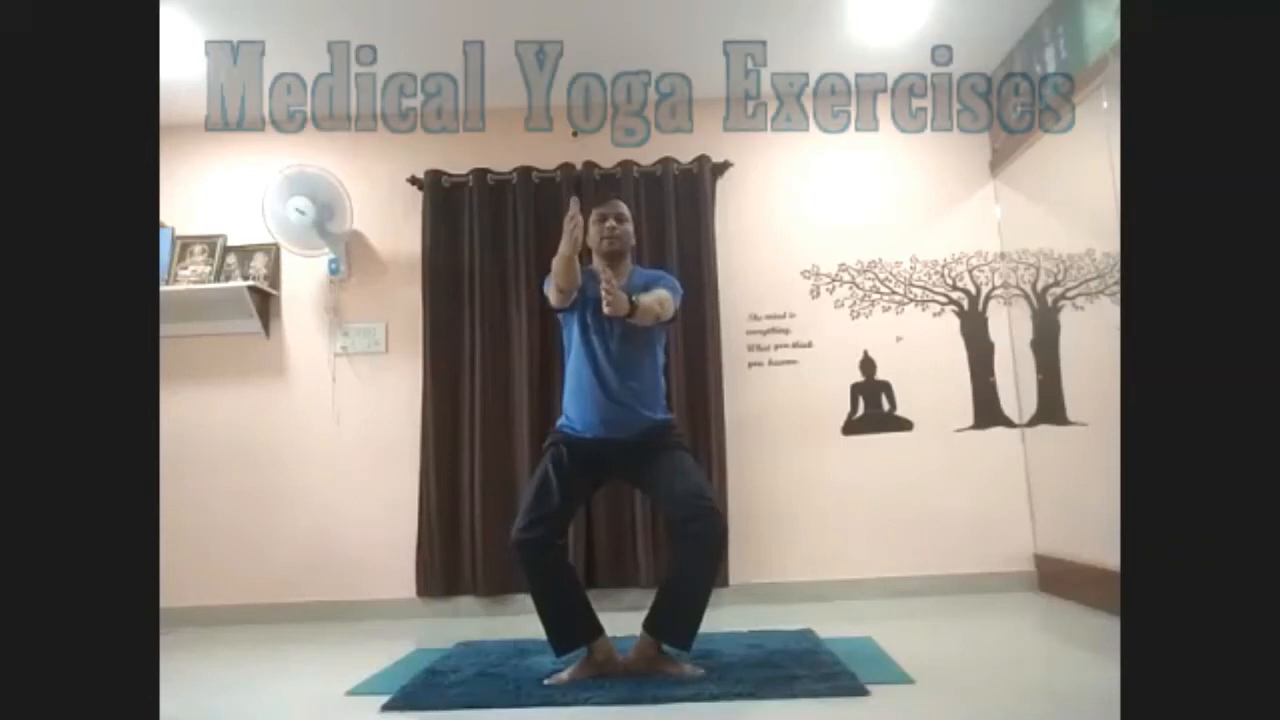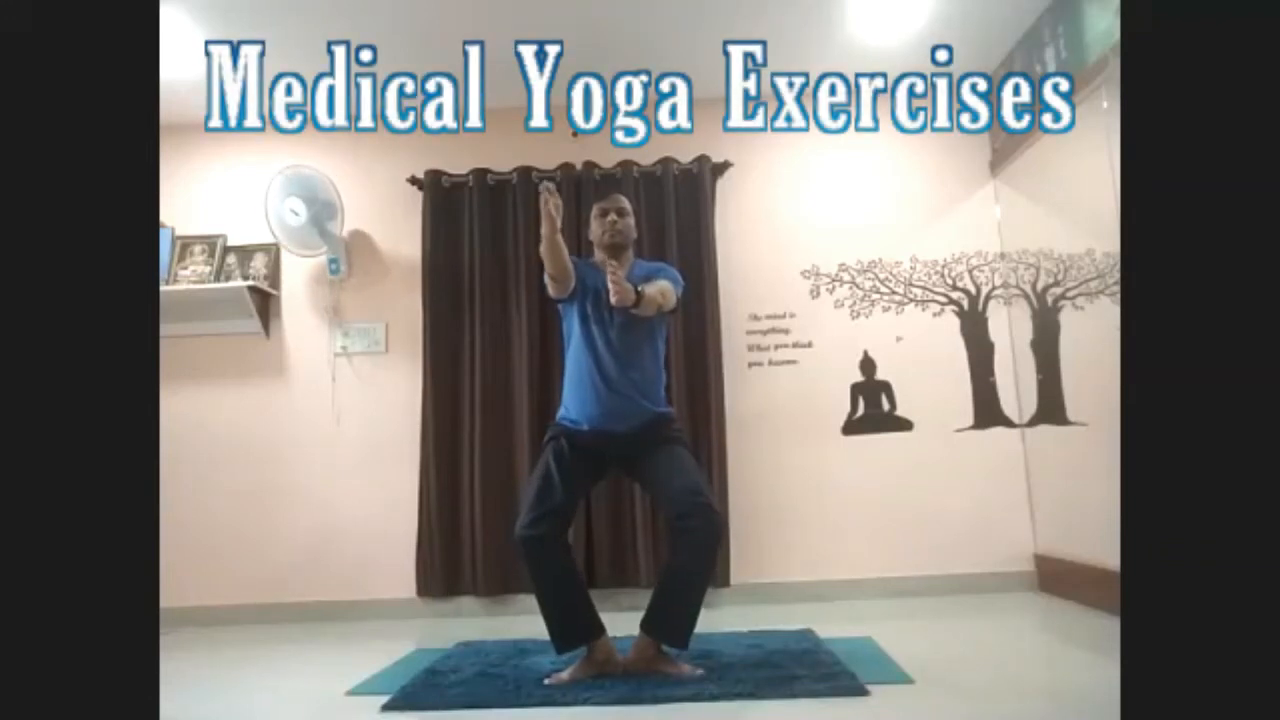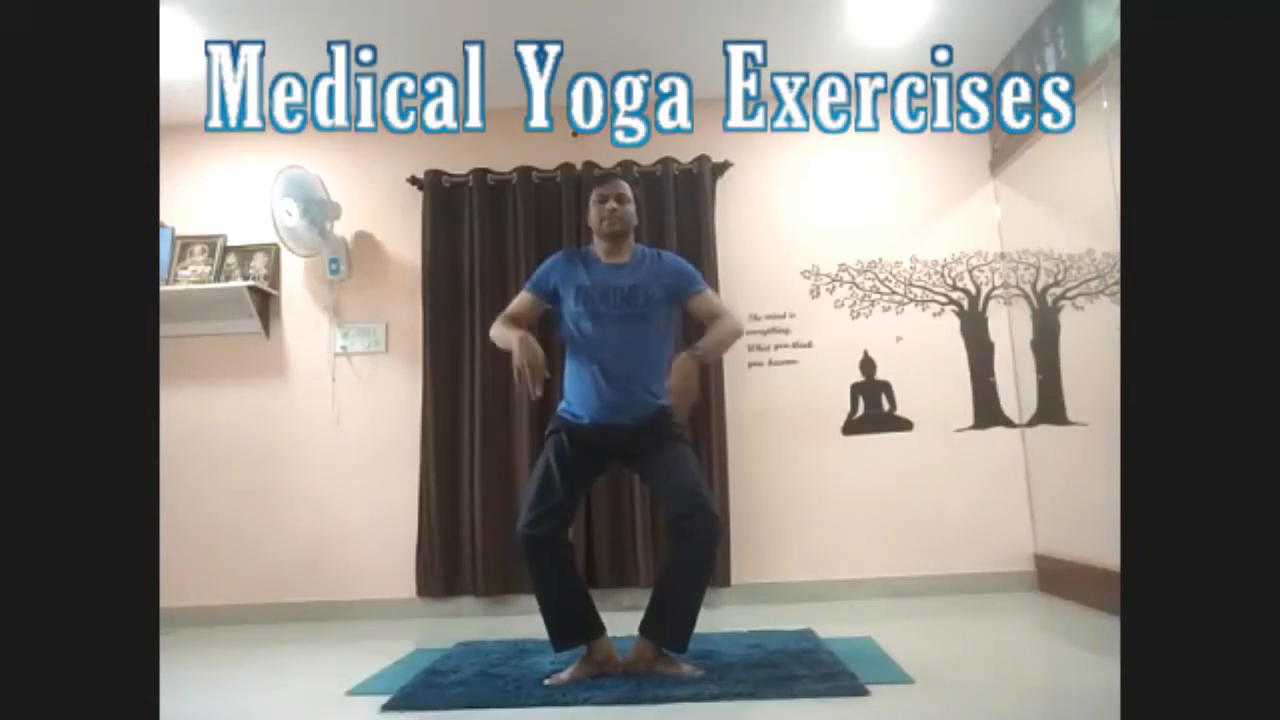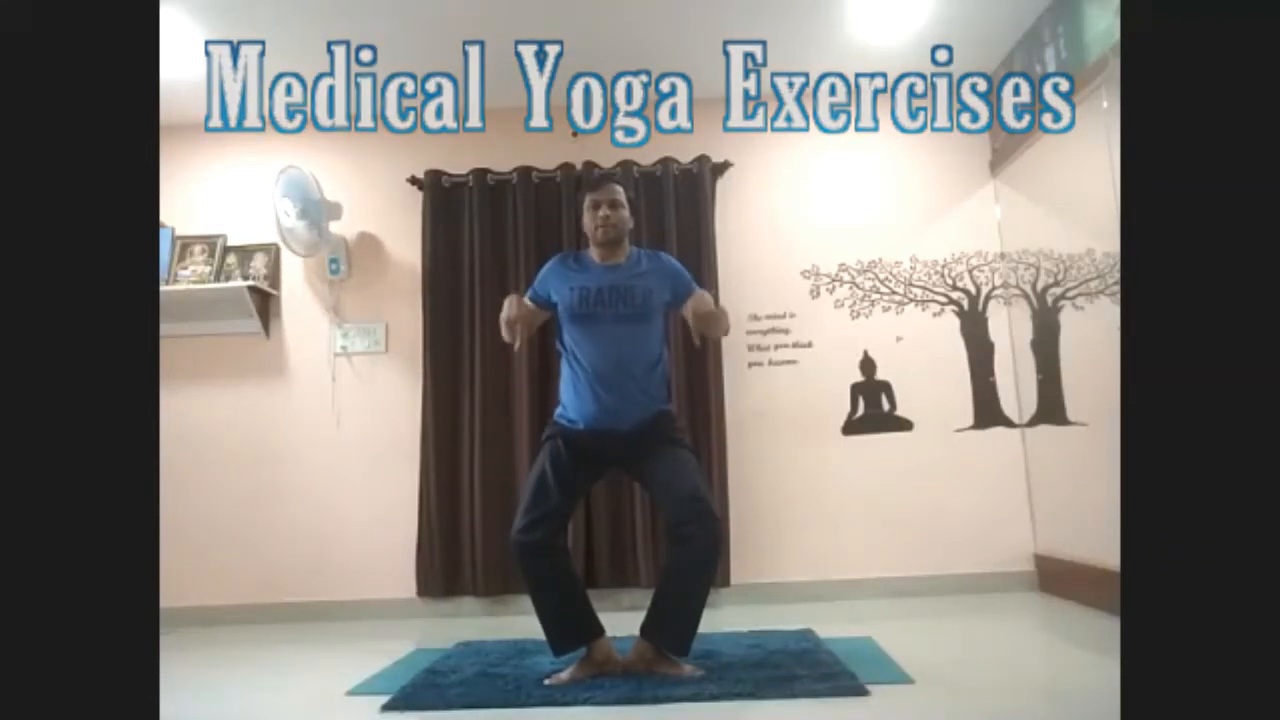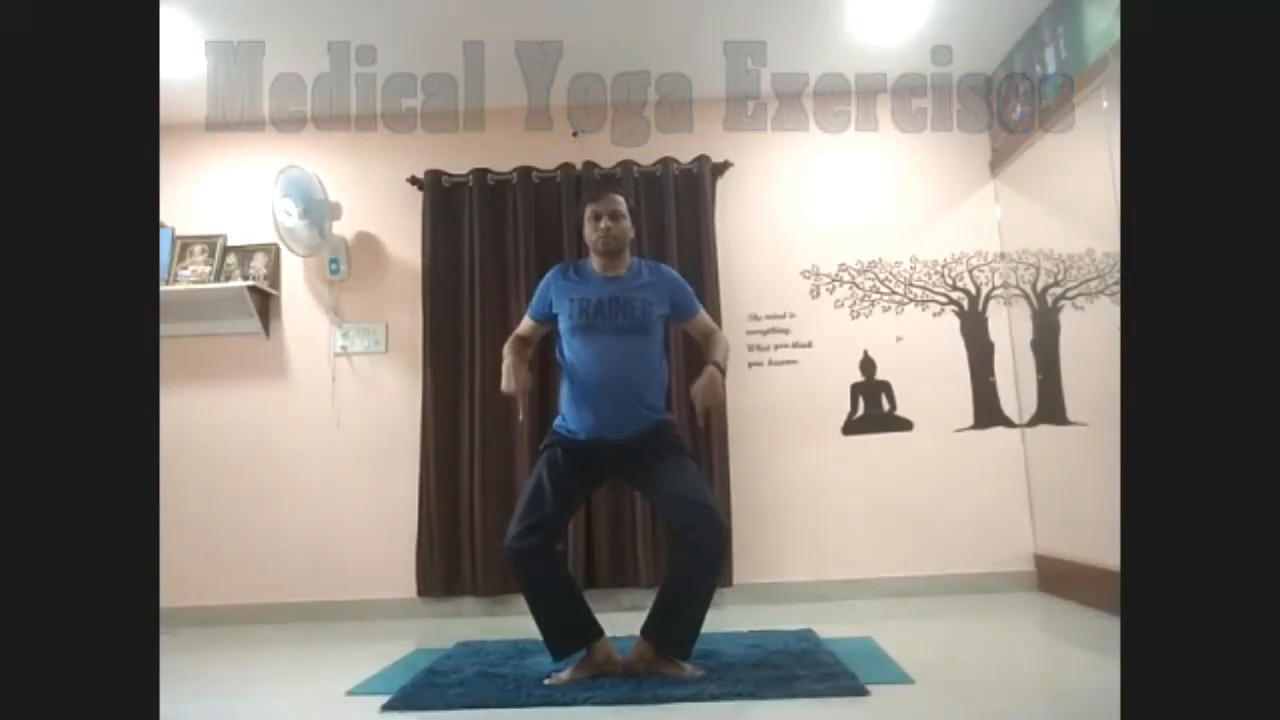
dt=1s
person 1, frame 1
left shoulder: (660, 281)
right shoulder: (572, 285)
left elbow: (657, 308)
right elbow: (561, 288)
left wrist: (627, 305)
right wrist: (566, 246)
left hip: (650, 433)
right hip: (578, 436)
left knee: (705, 525)
right knee: (530, 537)
left ankle: (652, 647)
right ankle: (596, 649)
person 1, frame 2
left shoulder: (660, 273)
right shoulder: (574, 276)
left elbow: (659, 299)
right elbow: (556, 273)
left wrist: (632, 296)
right wrist: (550, 227)
left hip: (649, 427)
right hip: (577, 430)
left knee: (701, 520)
right knee: (535, 532)
left ankle: (650, 646)
right ankle: (596, 648)
person 1, frame 3
left shoulder: (668, 268)
right shoulder: (562, 268)
left elbow: (728, 321)
right elbow: (501, 323)
left wrist: (694, 357)
right wrist: (519, 339)
left hip: (653, 422)
right hip: (578, 425)
left knee: (699, 522)
right knee: (536, 530)
left ankle: (652, 646)
right ankle: (595, 648)
person 1, frame 4
left shoulder: (663, 270)
right shoulder: (559, 272)
left elbow: (719, 328)
right elbow: (516, 332)
left wrist: (706, 309)
right wrist: (512, 313)
left hip: (651, 427)
right hip: (575, 430)
left knee: (700, 527)
right knee: (530, 536)
left ankle: (655, 646)
right ankle: (593, 648)
person 1, frame 5
left shoulder: (663, 281)
right shoulder: (559, 282)
left elbow: (711, 333)
right elbow: (521, 337)
left wrist: (713, 371)
right wrist: (512, 365)
left hip: (651, 436)
right hip: (574, 440)
left knee: (706, 533)
right knee: (524, 543)
left ankle: (657, 647)
right ankle: (593, 649)
